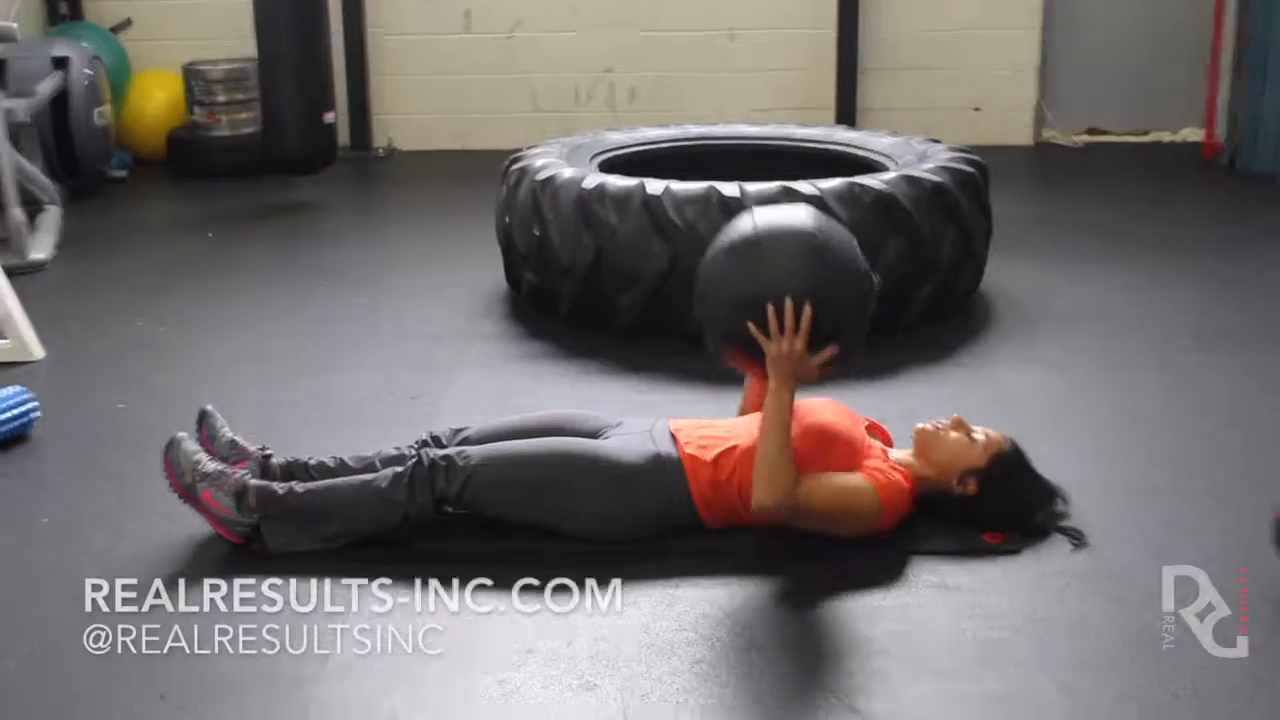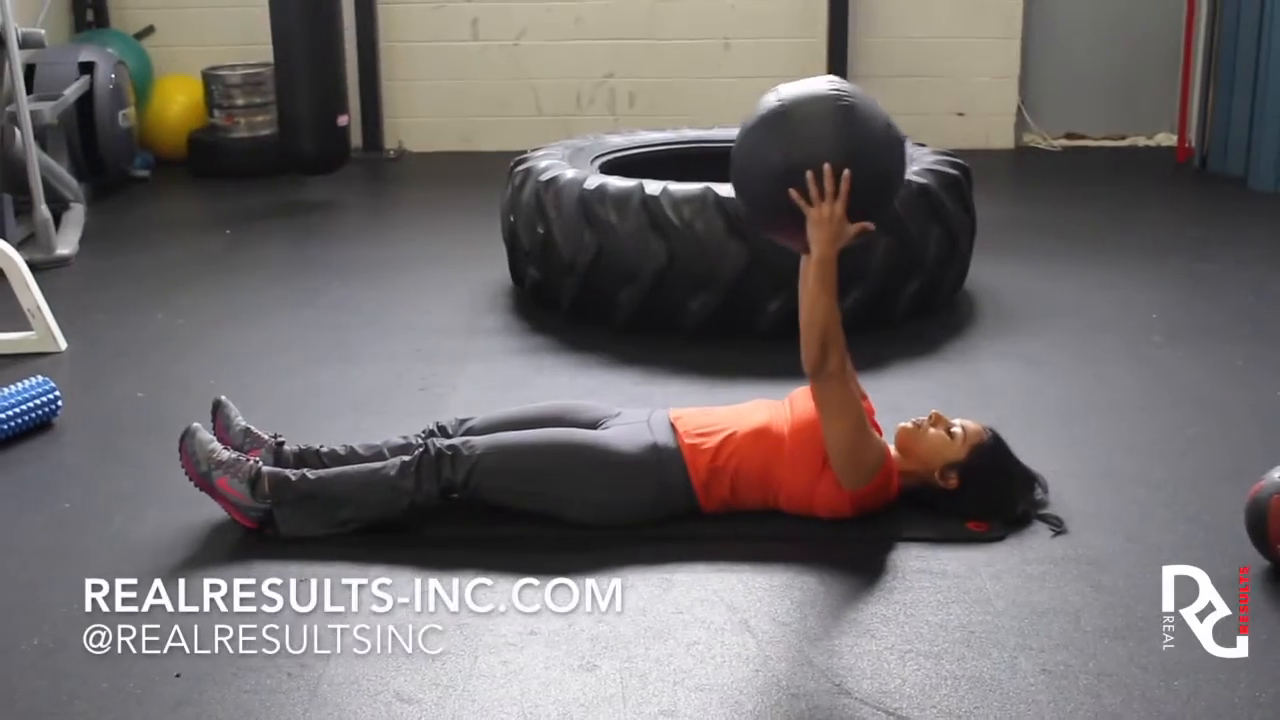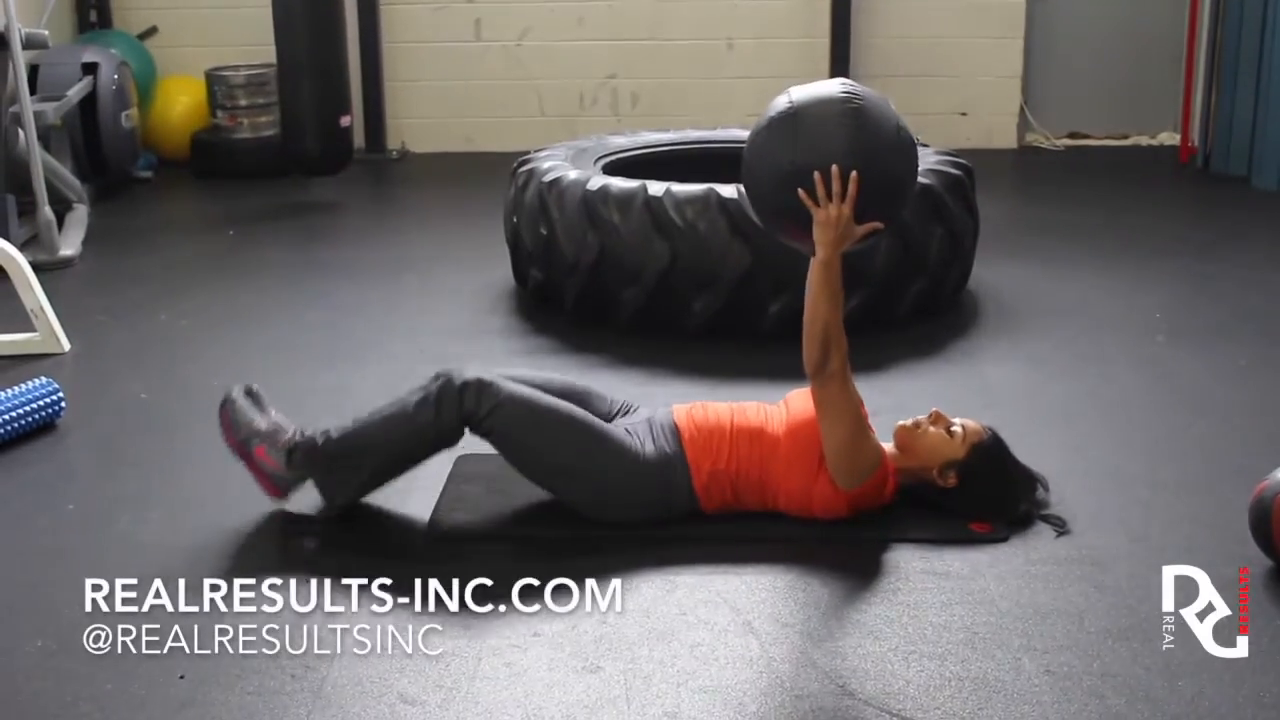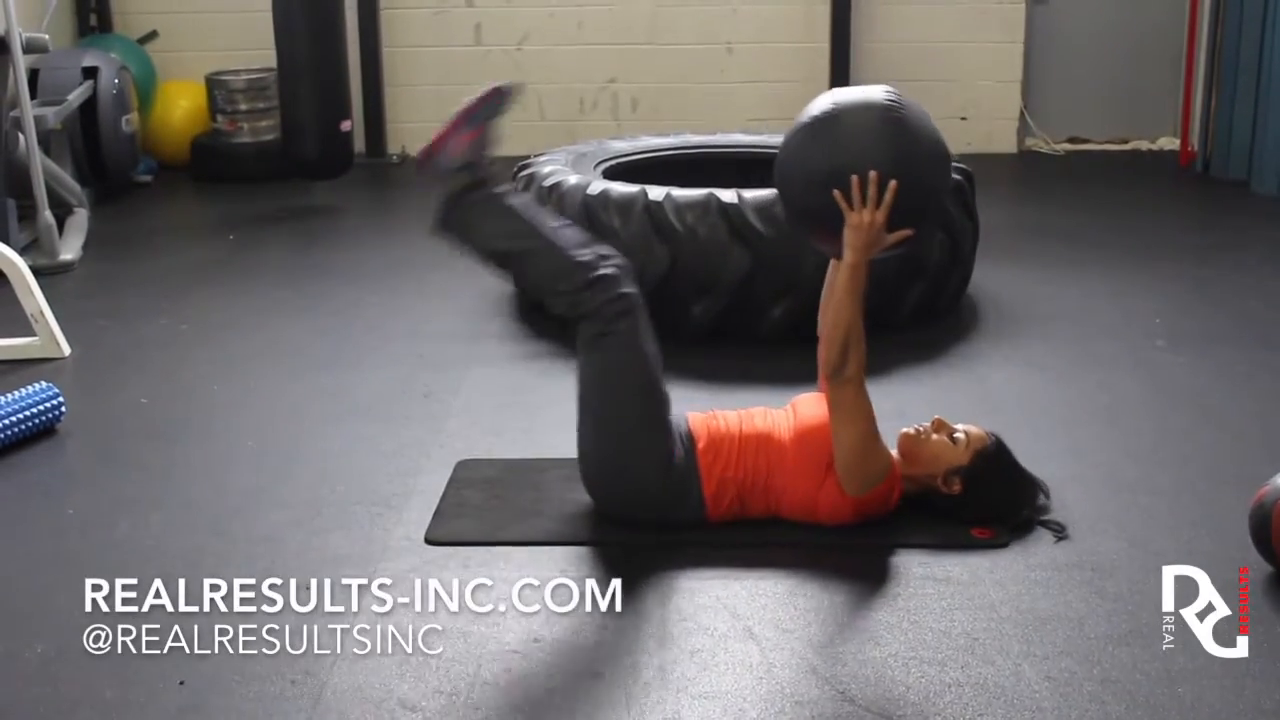
dt=0.5s
person 1, frame 1
left shoulder: (881, 497)
right shoulder: (875, 441)
left elbow: (769, 497)
right elbow: (755, 411)
left wrist: (786, 371)
right wrist: (776, 358)
left hip: (652, 489)
right hip: (657, 442)
left knee: (442, 481)
right knee: (448, 443)
left ankle: (255, 511)
right ankle: (267, 473)
person 1, frame 2
left shoulder: (868, 478)
right shoulder: (863, 432)
left elbow: (820, 361)
right elbow: (825, 359)
left wrist: (824, 249)
right wrist: (813, 241)
left hip: (647, 479)
right hip: (653, 432)
left knee: (448, 469)
right knee: (454, 435)
left ankle: (270, 498)
right ankle: (281, 461)
person 1, frame 3
left shoulder: (866, 480)
right shoulder: (864, 446)
left elbow: (824, 367)
right elbow: (830, 371)
left wrist: (828, 252)
right wrist: (829, 243)
left hip: (642, 479)
right hip: (649, 433)
left knee: (469, 391)
right knee: (481, 384)
left ankle: (297, 460)
right ankle: (311, 454)
person 1, frame 4
left shoulder: (873, 483)
right shoulder: (880, 471)
left elbow: (841, 374)
right elbow: (839, 365)
left wrist: (855, 257)
right wrist: (846, 250)
left hip: (650, 484)
right hip: (681, 447)
left knee: (608, 295)
right knee: (604, 289)
left ankle: (465, 187)
right ankle: (469, 197)
